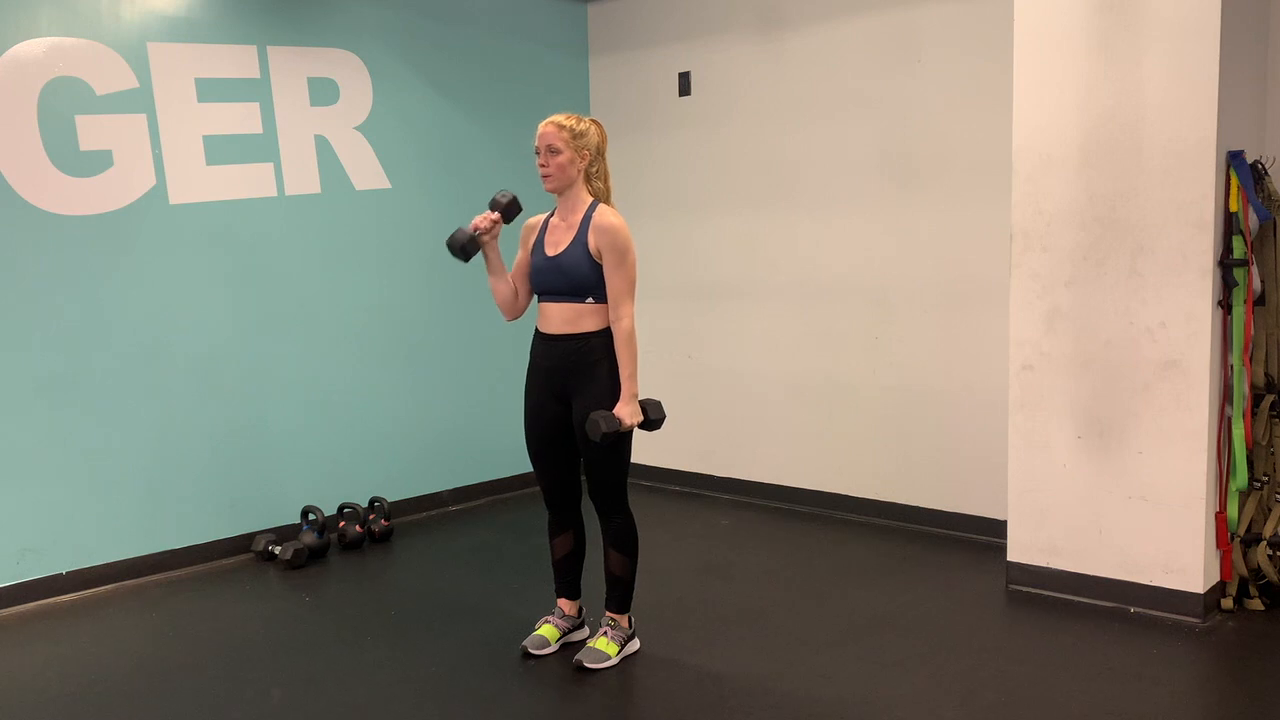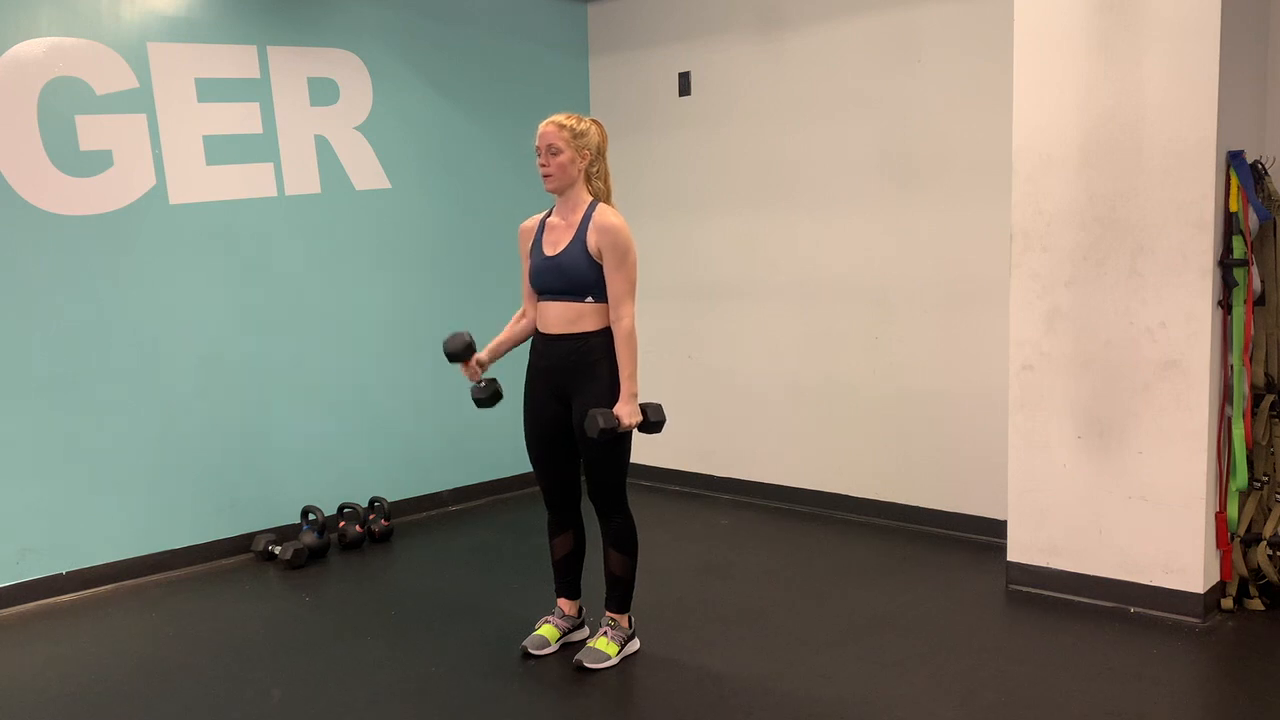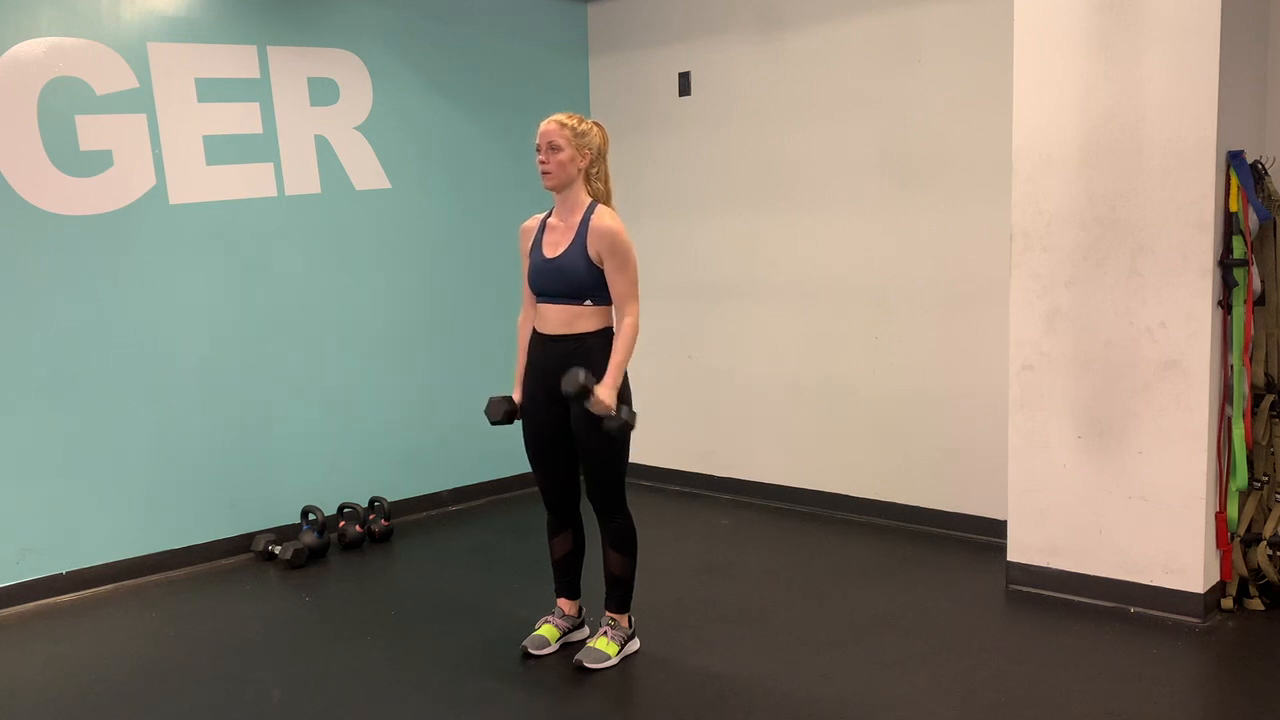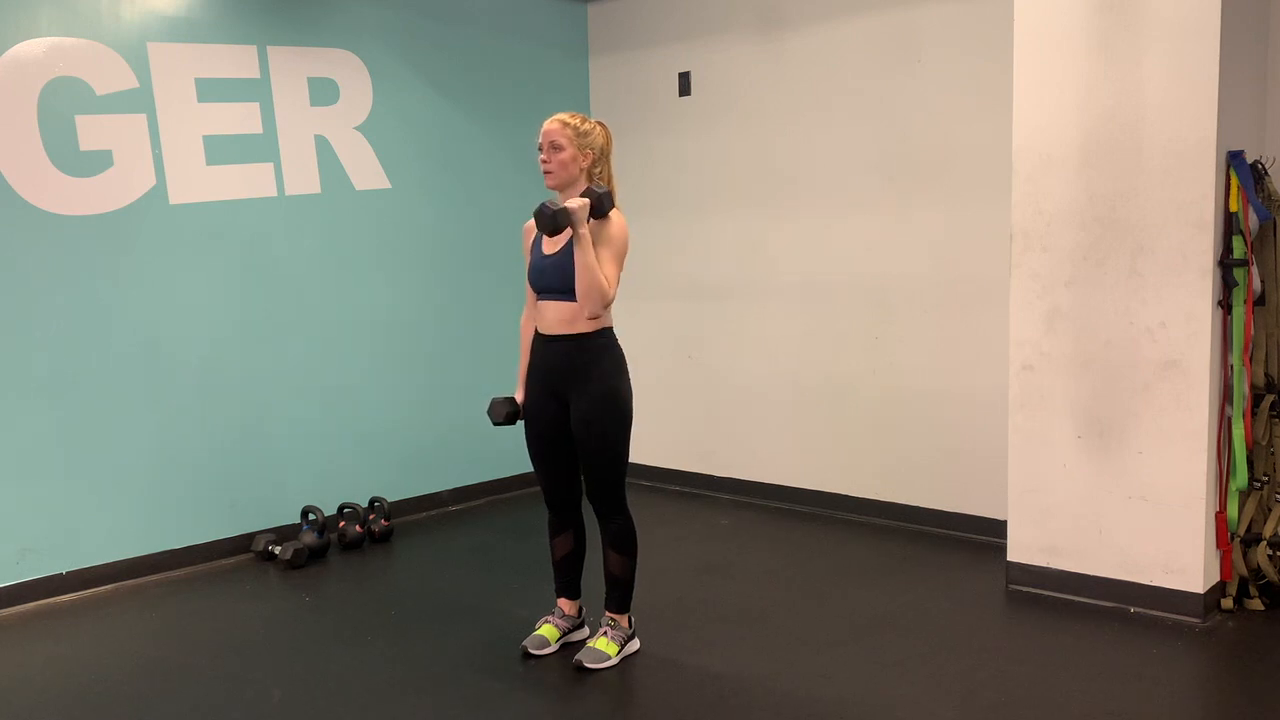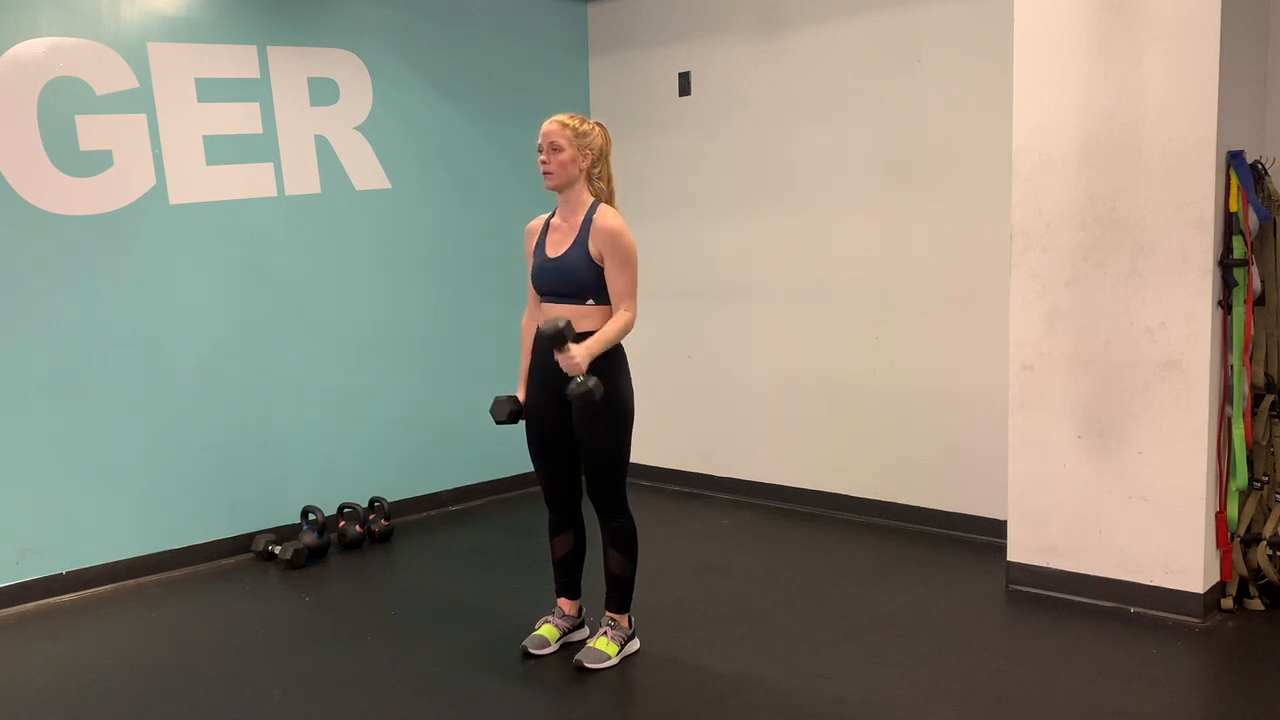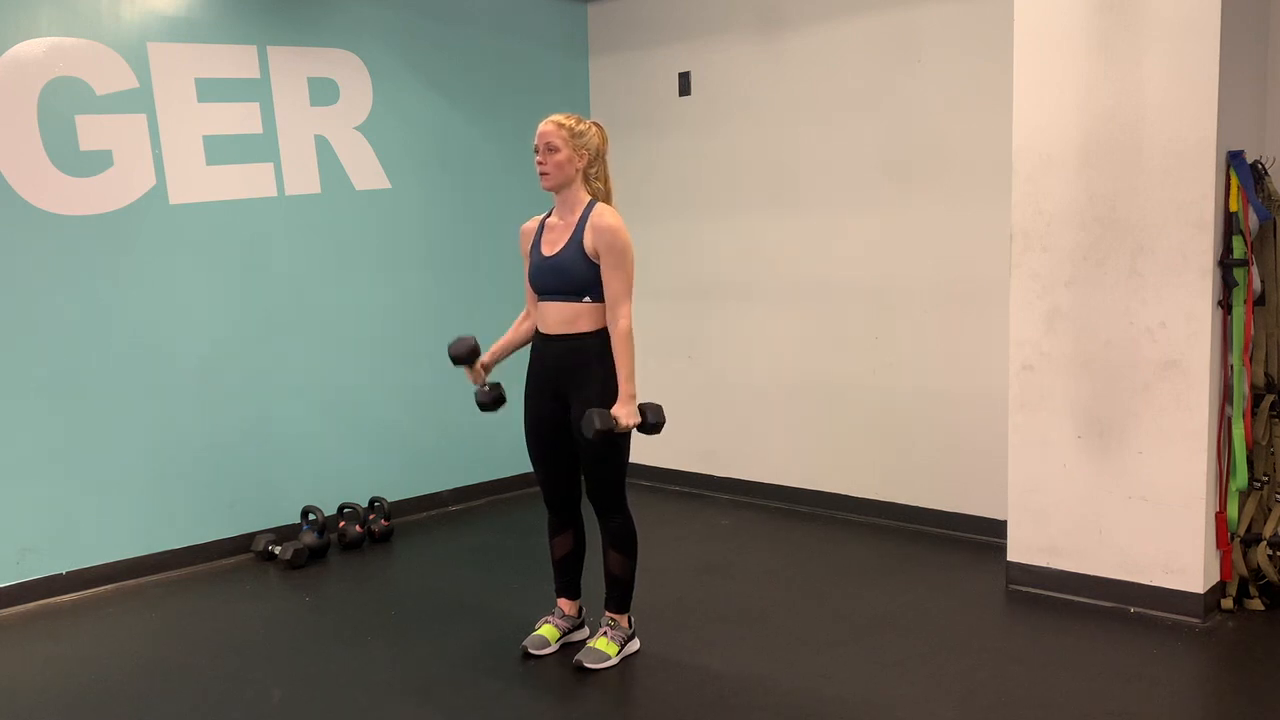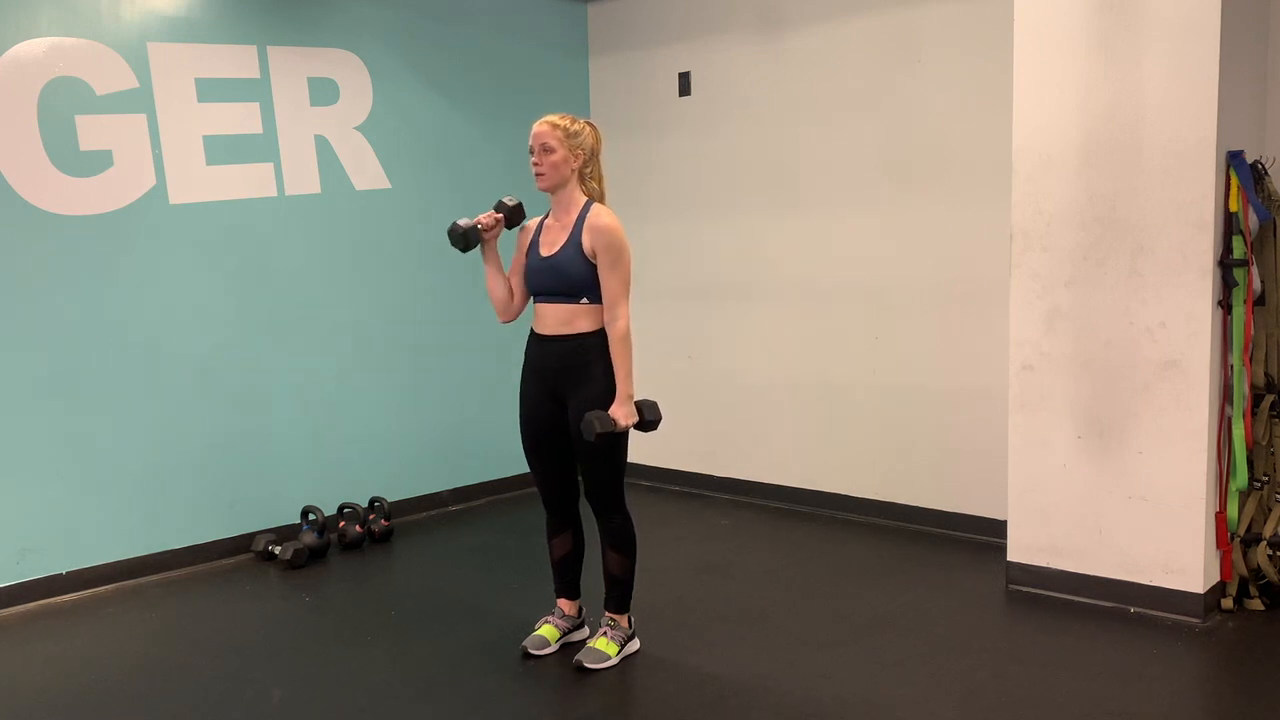
dt=0.7s
person 1, frame 1
left shoulder: (606, 225)
right shoulder: (533, 228)
left elbow: (622, 316)
right elbow: (511, 307)
left wrist: (629, 394)
right wrist: (489, 248)
left hip: (595, 367)
right hip: (544, 367)
left knee: (608, 499)
right knee: (557, 498)
left ankle: (619, 624)
right ankle: (567, 611)
person 1, frame 2
left shoulder: (607, 225)
right shoulder: (531, 230)
left elbow: (623, 316)
right elbow: (529, 310)
left wrist: (629, 394)
right wrist: (487, 355)
left hip: (594, 368)
right hip: (544, 370)
left knee: (608, 499)
right knee: (557, 498)
left ankle: (619, 624)
right ankle: (567, 611)
person 1, frame 3
left shoulder: (605, 227)
right shoulder: (532, 230)
left elbow: (628, 315)
left wrist: (611, 381)
right wrist: (519, 382)
left hip: (591, 367)
right hip: (543, 370)
left knee: (606, 500)
right knee: (556, 499)
left ankle: (619, 624)
right ankle: (567, 610)
person 1, frame 4
left shoulder: (607, 222)
right shoulder: (534, 228)
left elbow: (594, 304)
right elbow: (531, 311)
left wrist: (581, 231)
right wrist: (521, 382)
left hip: (594, 367)
right hip: (546, 369)
left knee: (607, 500)
right knee: (558, 499)
left ankle: (619, 624)
right ankle: (567, 611)
person 1, frame 5
left shoulder: (608, 225)
right shoulder: (537, 229)
left elbow: (626, 313)
left wrist: (587, 351)
right wrist: (524, 381)
left hip: (597, 373)
right hip: (547, 373)
left knee: (607, 500)
right knee: (558, 499)
left ankle: (619, 624)
right ankle: (567, 610)
person 1, frame 6
left shoulder: (604, 224)
right shoulder: (532, 231)
left elbow: (620, 316)
left wrist: (625, 395)
right wrist: (490, 357)
left hip: (592, 368)
right hip: (544, 370)
left knee: (607, 500)
right knee: (557, 499)
left ankle: (619, 623)
right ankle: (567, 611)
person 1, frame 7
left shoulder: (601, 224)
right shoulder: (530, 230)
left elbow: (618, 316)
right elbow: (507, 309)
left wrist: (624, 395)
right wrist: (489, 249)
left hip: (590, 368)
right hip: (538, 368)
left knee: (604, 500)
right knee: (555, 499)
left ankle: (618, 624)
right ankle: (567, 610)
